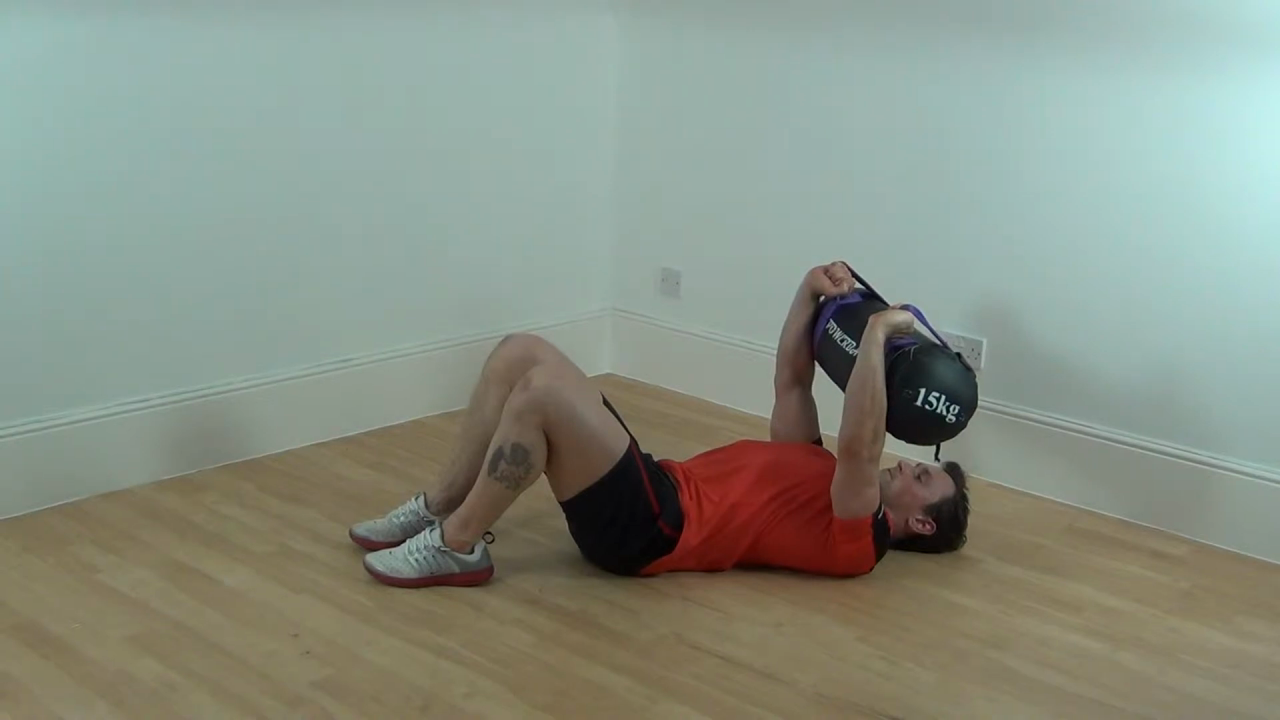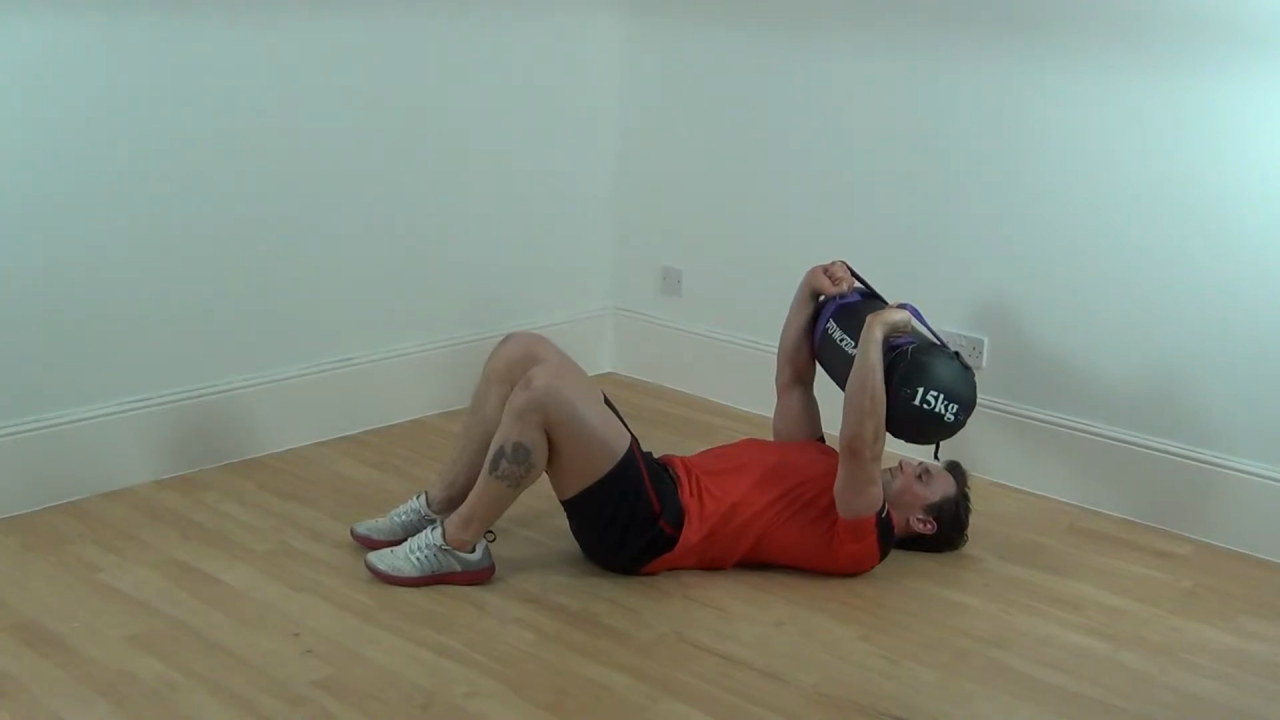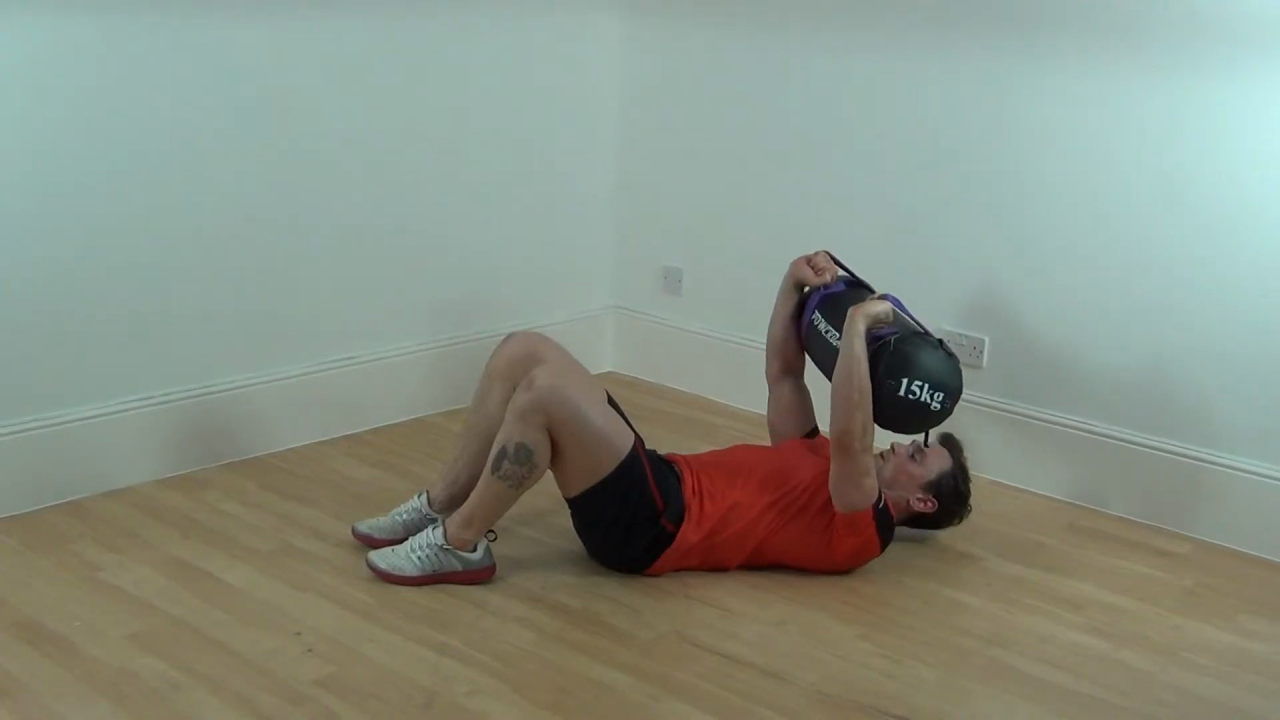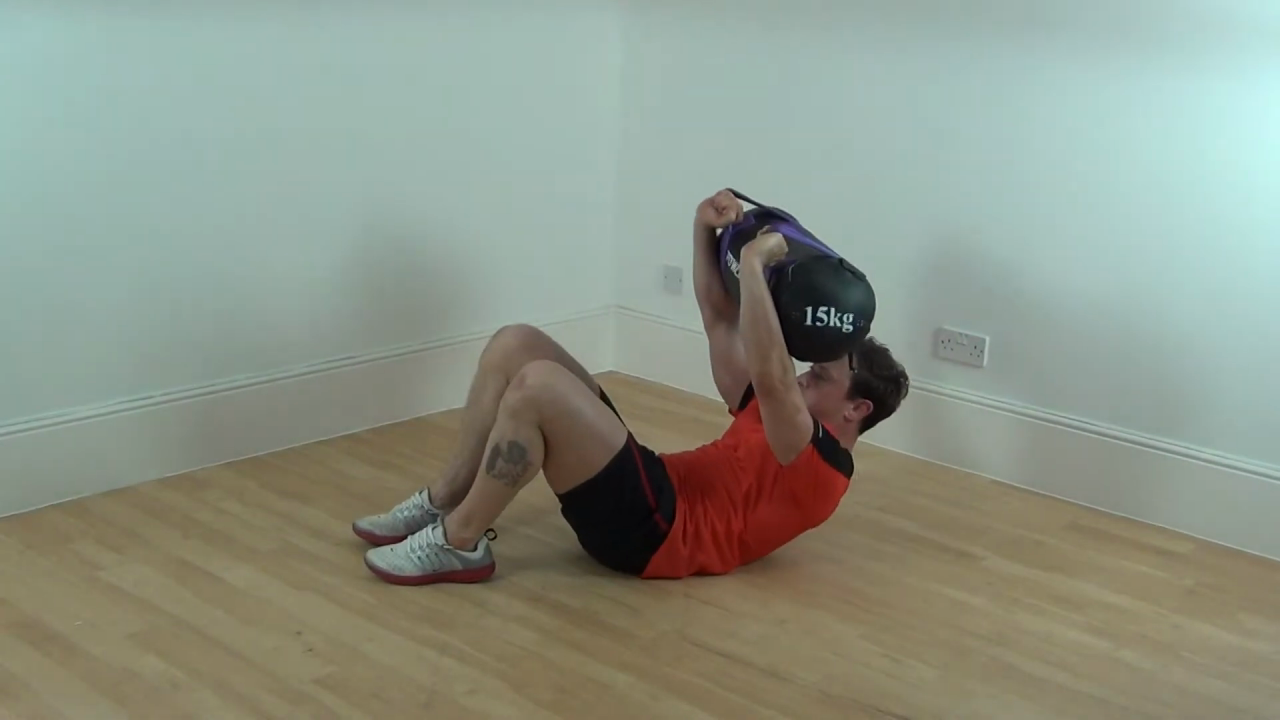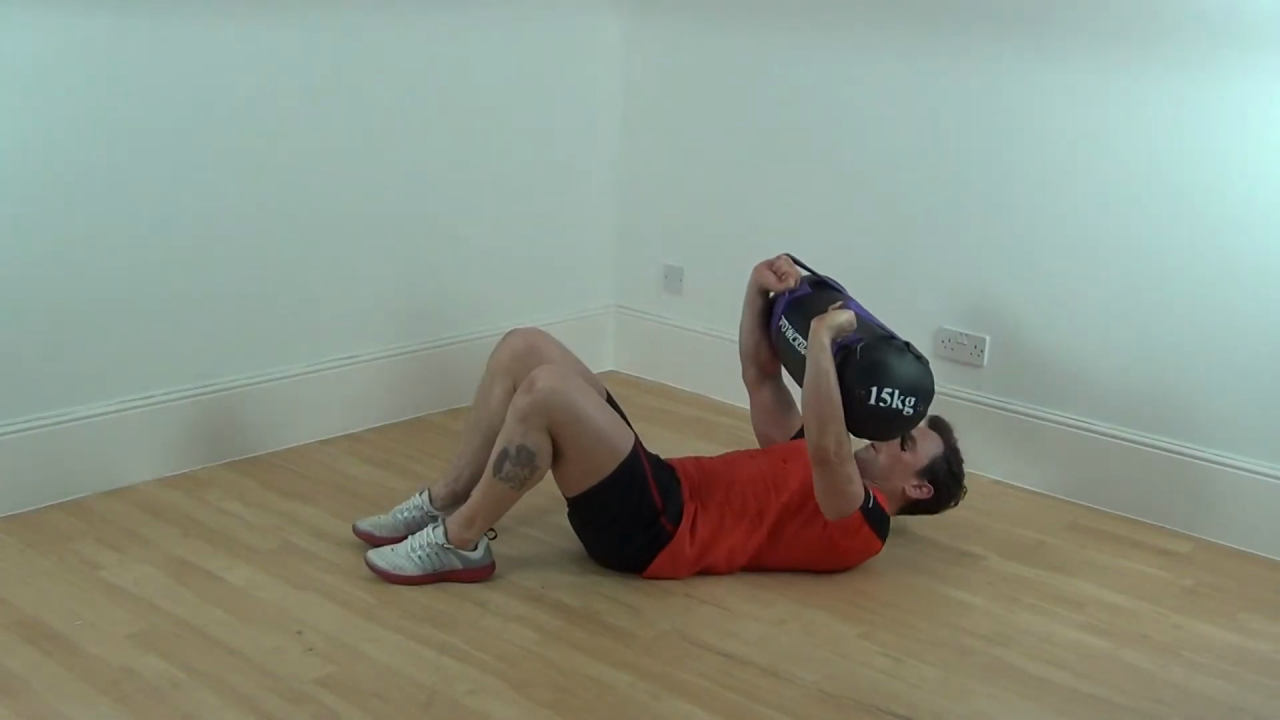
dt=1s
person 1, frame 1
left shoulder: (856, 540)
right shoulder: (822, 473)
left elbow: (860, 446)
right elbow: (791, 381)
left wrist: (876, 335)
right wrist: (811, 290)
left hip: (648, 527)
right hip: (652, 485)
left knee: (541, 389)
right knee: (519, 352)
left ankle: (457, 545)
right ankle: (439, 507)
person 1, frame 2
left shoulder: (858, 538)
right shoulder: (824, 474)
left elbow: (861, 444)
right elbow: (792, 380)
left wrist: (874, 334)
right wrist: (810, 291)
left hip: (649, 525)
right hip: (654, 482)
left knee: (542, 388)
right knee: (520, 351)
left ankle: (458, 544)
right ankle: (439, 506)
person 1, frame 3
left shoulder: (858, 530)
right shoulder: (819, 465)
left elbow: (850, 435)
right elbow: (783, 374)
left wrist: (858, 326)
right wrist: (795, 282)
left hip: (650, 526)
right hip: (655, 484)
left knee: (544, 390)
right knee: (523, 350)
left ankle: (459, 545)
right ankle: (440, 505)
person 1, frame 4
left shoulder: (820, 467)
right shoulder: (775, 417)
left elbow: (770, 373)
right elbow: (720, 321)
left wrist: (754, 263)
right wrist: (704, 228)
left hip: (649, 528)
right hip: (641, 489)
left knee: (535, 386)
right knee: (514, 344)
left ankle: (458, 544)
right ankle: (441, 502)
person 1, frame 5
left shoulder: (858, 525)
right shoulder: (827, 476)
left elbow: (827, 447)
right elbow: (760, 376)
left wrist: (822, 335)
right wrist: (759, 287)
left hip: (653, 530)
right hip: (654, 487)
left knee: (545, 388)
right knee: (523, 347)
left ankle: (460, 544)
right ankle: (443, 502)
